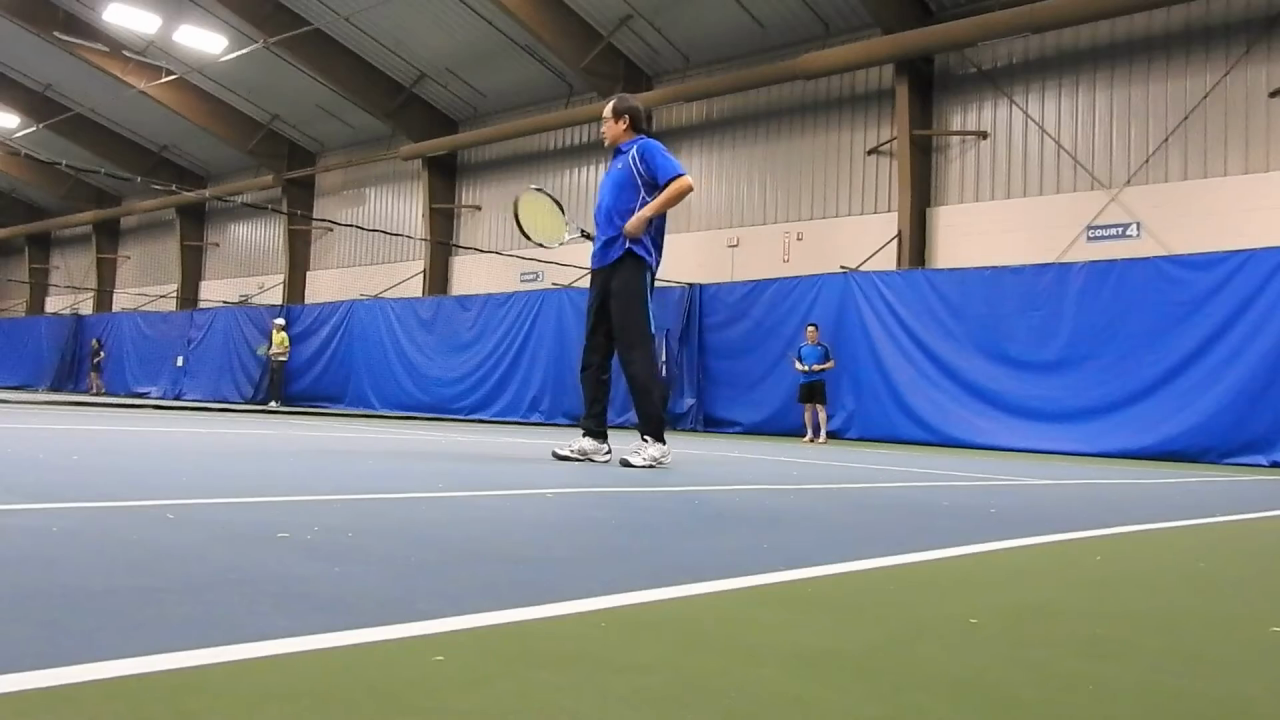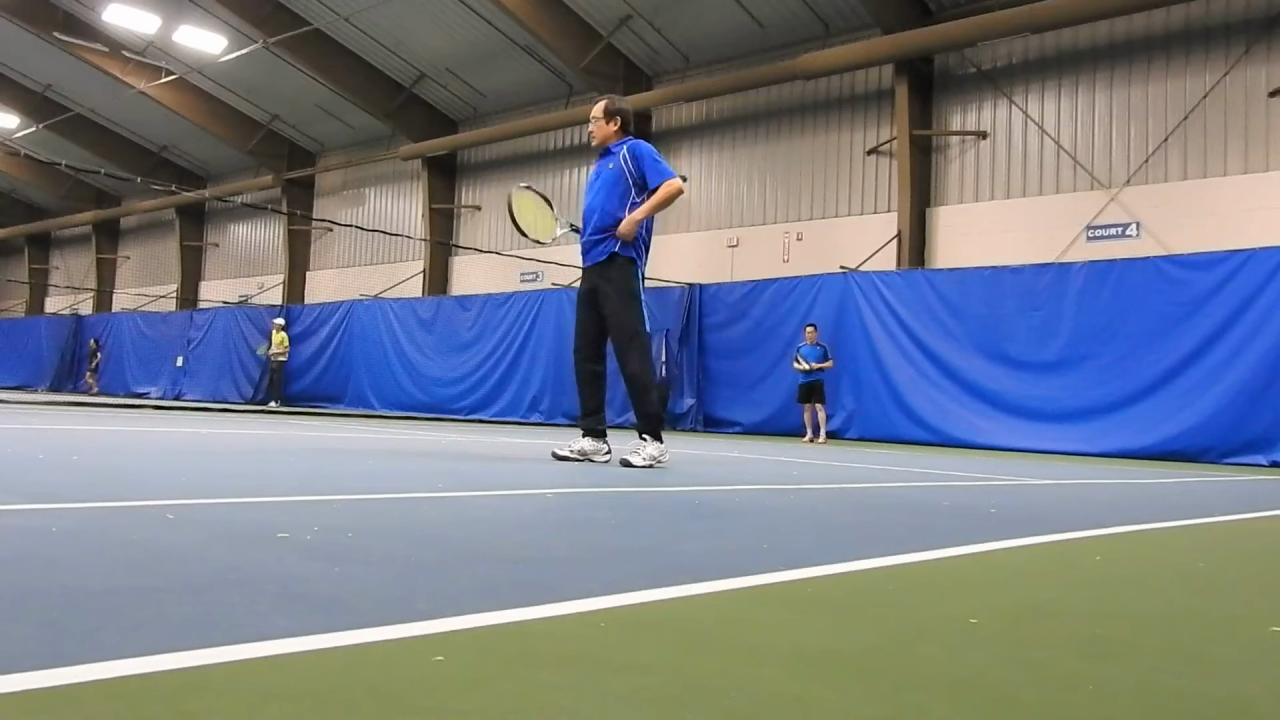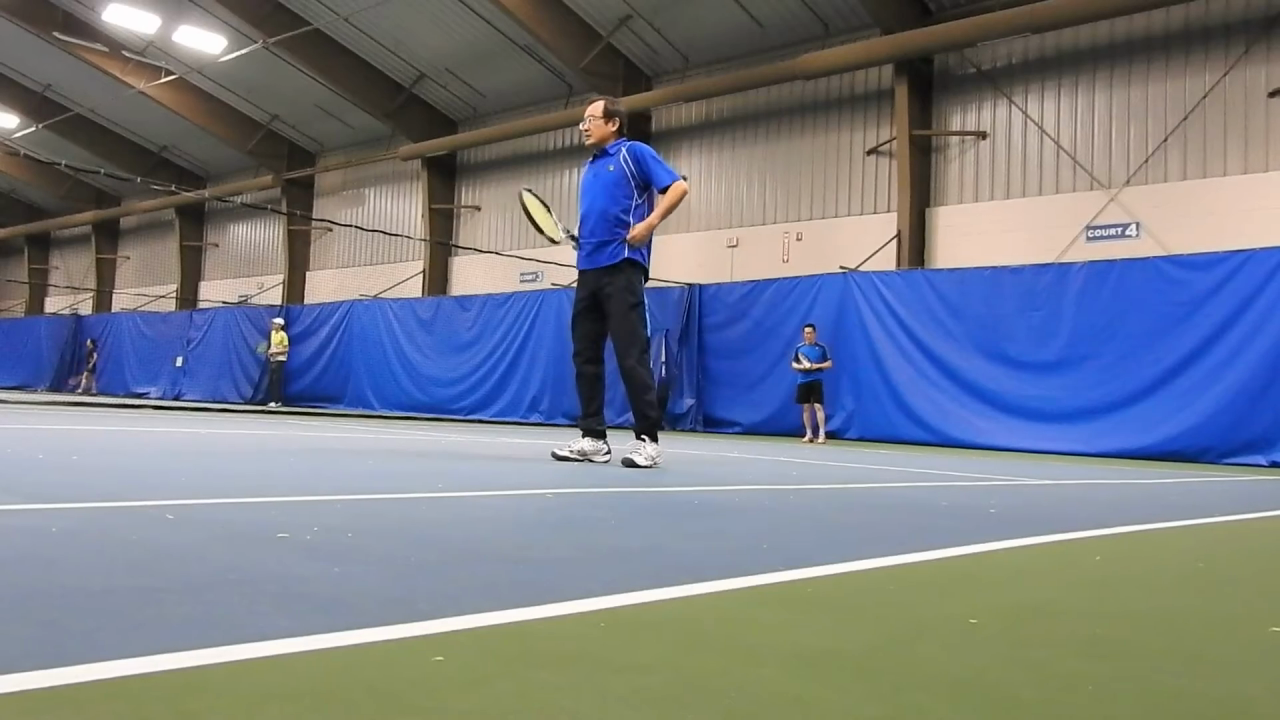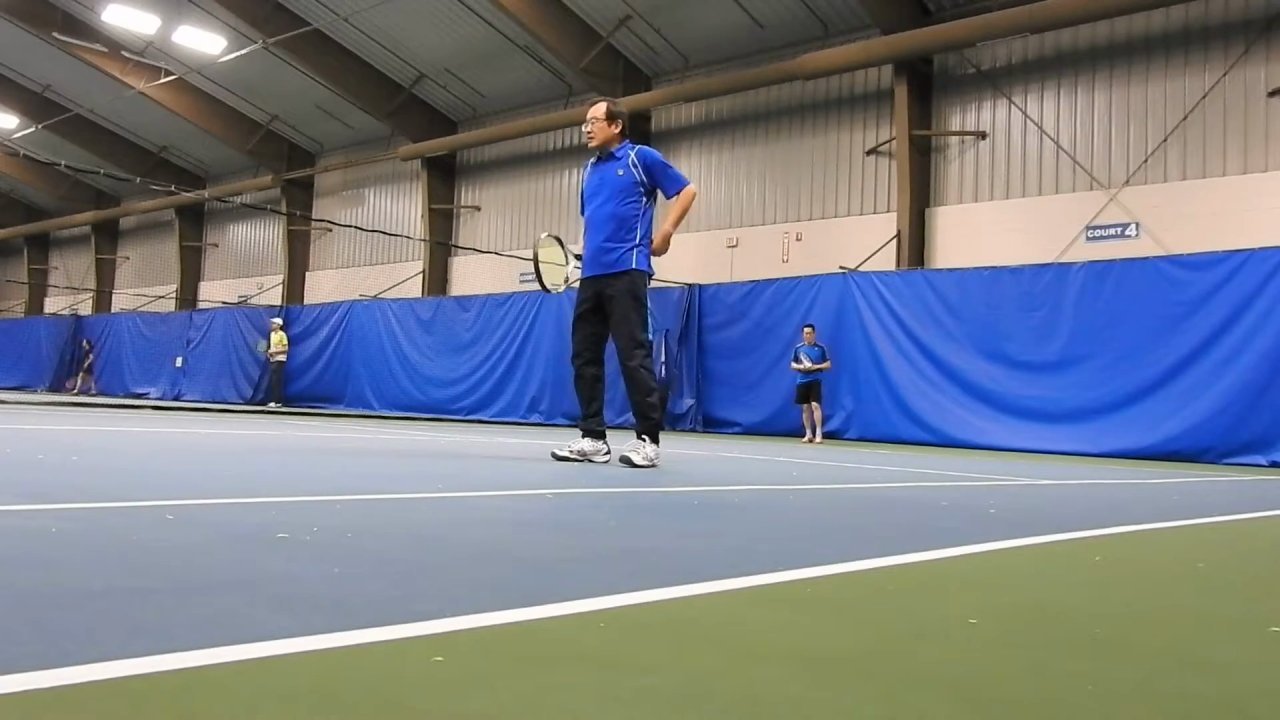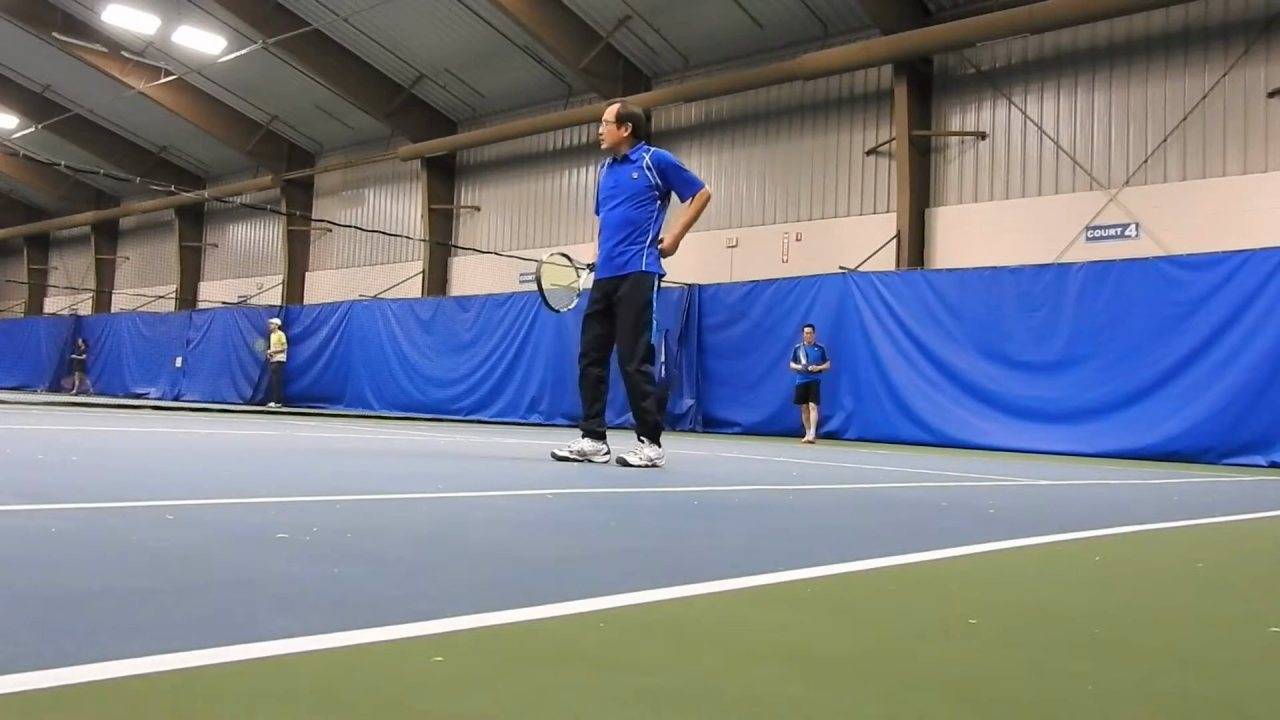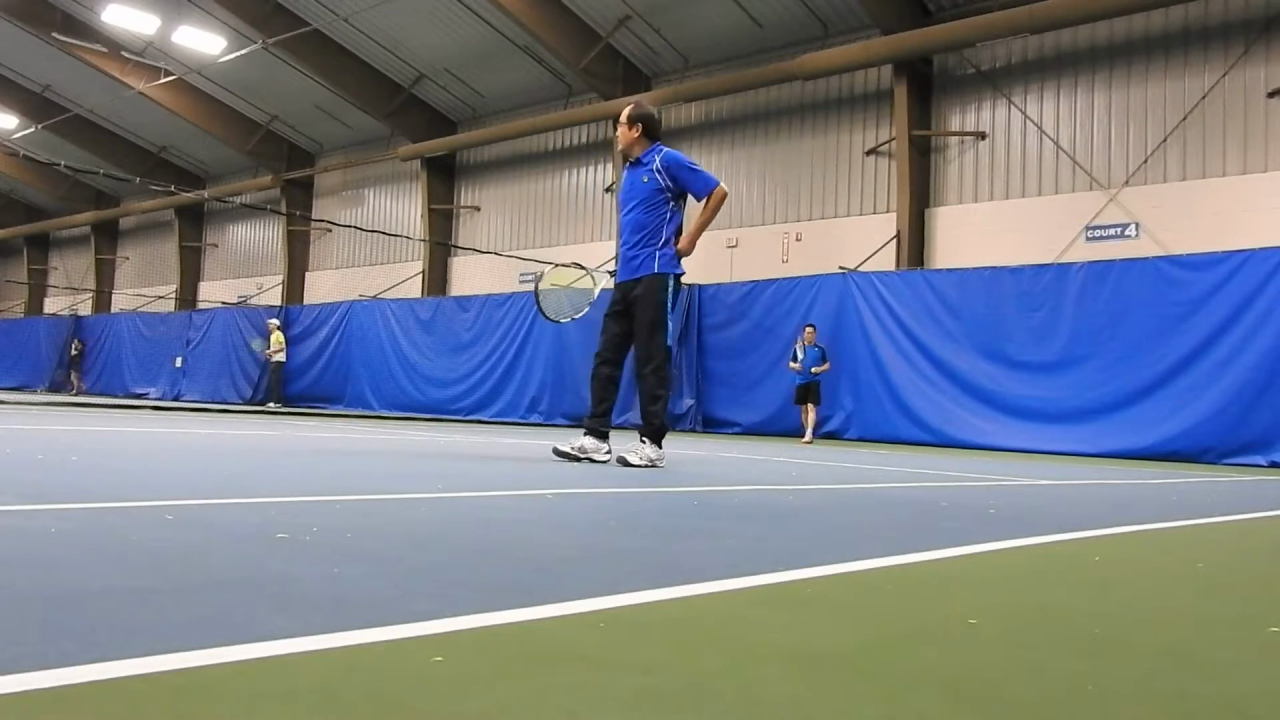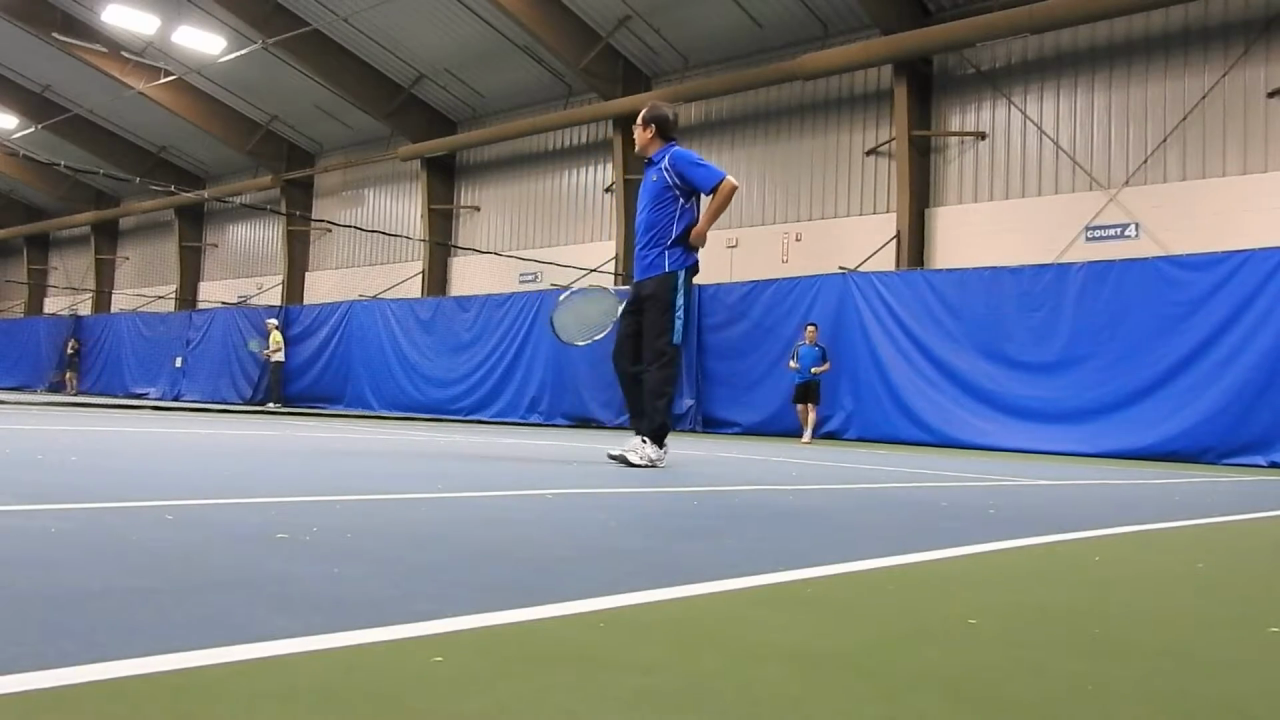
dt=0.2s
person 1, frame 1
left shoulder: (646, 149)
right shoulder: (617, 160)
left elbow: (684, 183)
left wrist: (643, 218)
right wrist: (600, 236)
left hip: (631, 263)
right hip: (605, 265)
left knee: (636, 352)
right knee: (594, 354)
left ankle: (653, 440)
right ankle: (594, 438)
person 1, frame 2
left shoulder: (636, 151)
right shoulder: (600, 165)
left elbow: (674, 186)
left wrist: (636, 217)
right wrist: (584, 233)
left hip: (620, 262)
right hip: (593, 265)
left knee: (632, 351)
right knee: (587, 353)
left ankle: (651, 438)
right ankle: (594, 437)
person 1, frame 3
left shoulder: (635, 153)
right shoulder: (590, 167)
left elbow: (679, 187)
left wrist: (649, 224)
right wrist: (578, 238)
left hip: (622, 267)
right hip: (589, 269)
left knee: (631, 353)
right knee: (585, 355)
left ankle: (648, 438)
right ankle: (593, 437)
person 1, frame 4
left shoulder: (643, 157)
right shoulder: (590, 169)
left elbow: (686, 190)
left wrist: (665, 231)
right wrist: (586, 251)
left hip: (627, 270)
right hip: (592, 273)
left knee: (633, 355)
right knee: (584, 356)
left ankle: (648, 438)
right ankle: (592, 438)
person 1, frame 5
left shoulder: (657, 160)
right shoulder: (606, 169)
left elbow: (702, 193)
left wrist: (675, 236)
right wrist: (597, 255)
left hip: (638, 273)
right hip: (605, 275)
left knee: (634, 358)
right knee: (591, 356)
left ankle: (650, 442)
right ankle: (593, 438)
person 1, frame 6
left shoulder: (669, 161)
right shoulder: (629, 170)
left elbow: (718, 192)
left wrist: (690, 237)
left hip: (655, 275)
right hip: (626, 278)
left knee: (650, 360)
right knee: (607, 357)
left ankle: (652, 443)
right ankle: (596, 437)
person 1, frame 7
left shoulder: (678, 160)
right shoulder: (651, 169)
left elbow: (728, 185)
left wrist: (700, 229)
left hip: (669, 273)
right hip: (643, 276)
left knee: (659, 359)
right knee: (626, 355)
left ankle: (654, 442)
right ankle: (643, 433)
